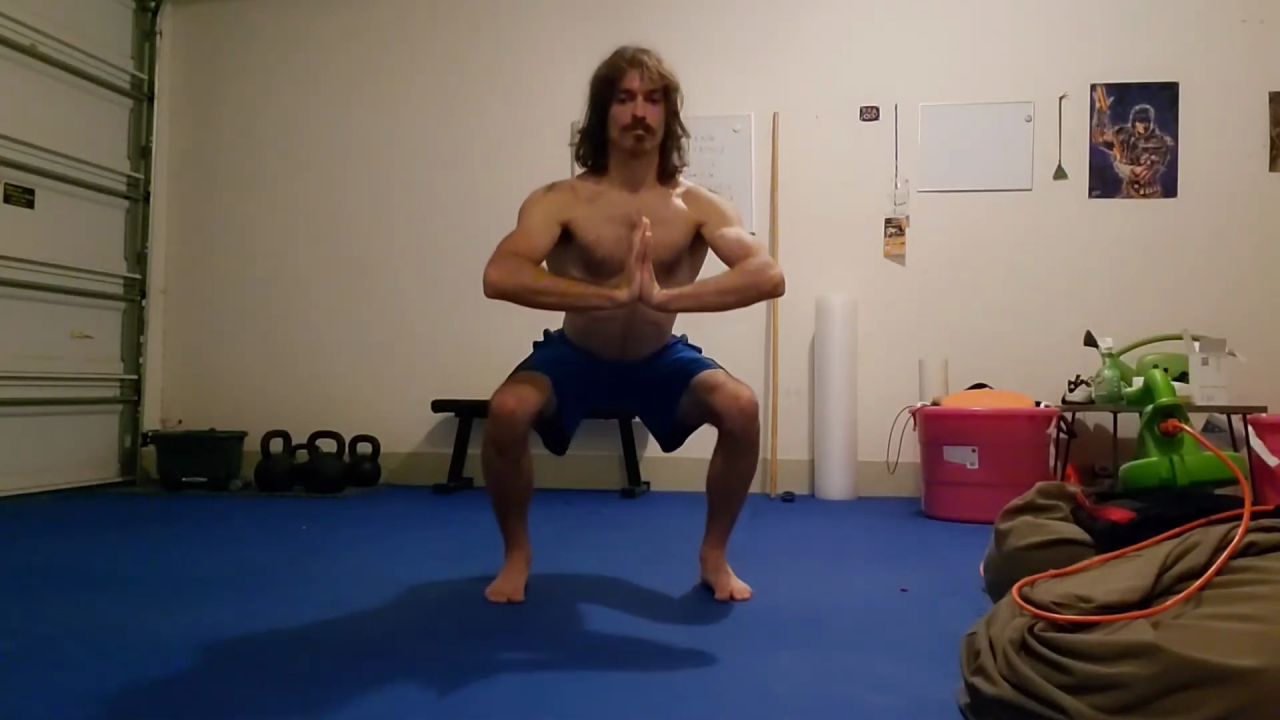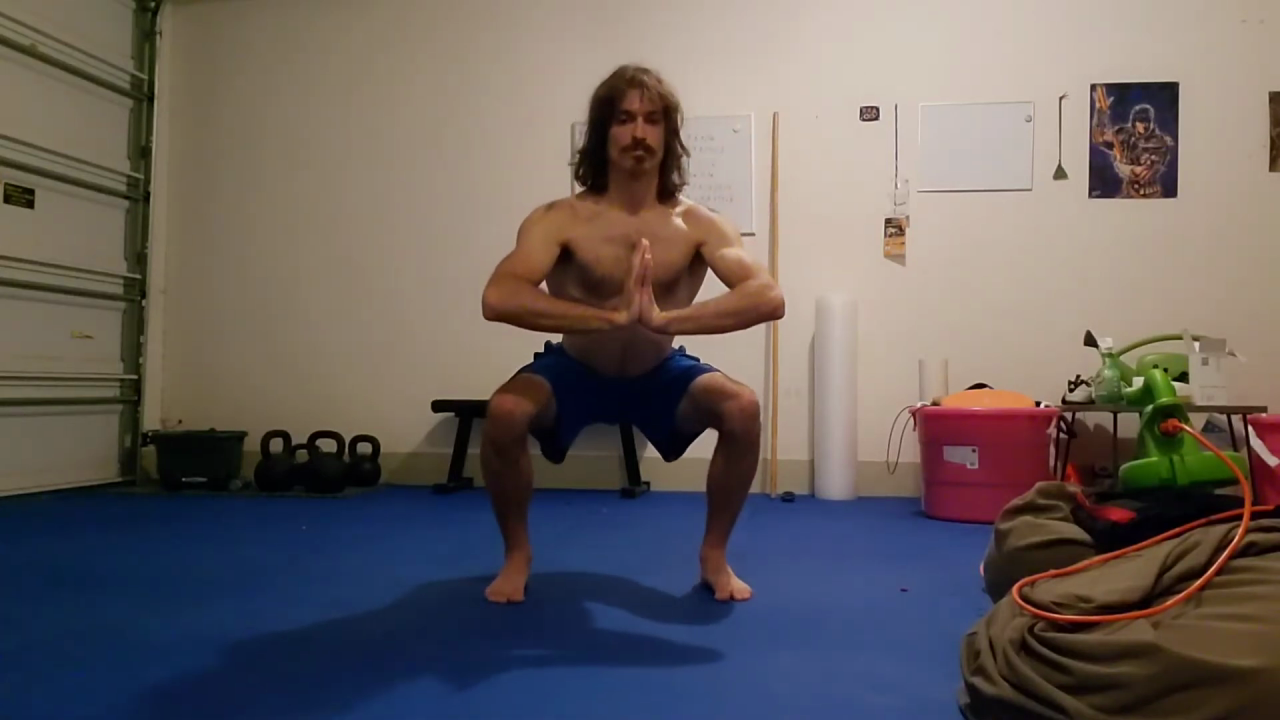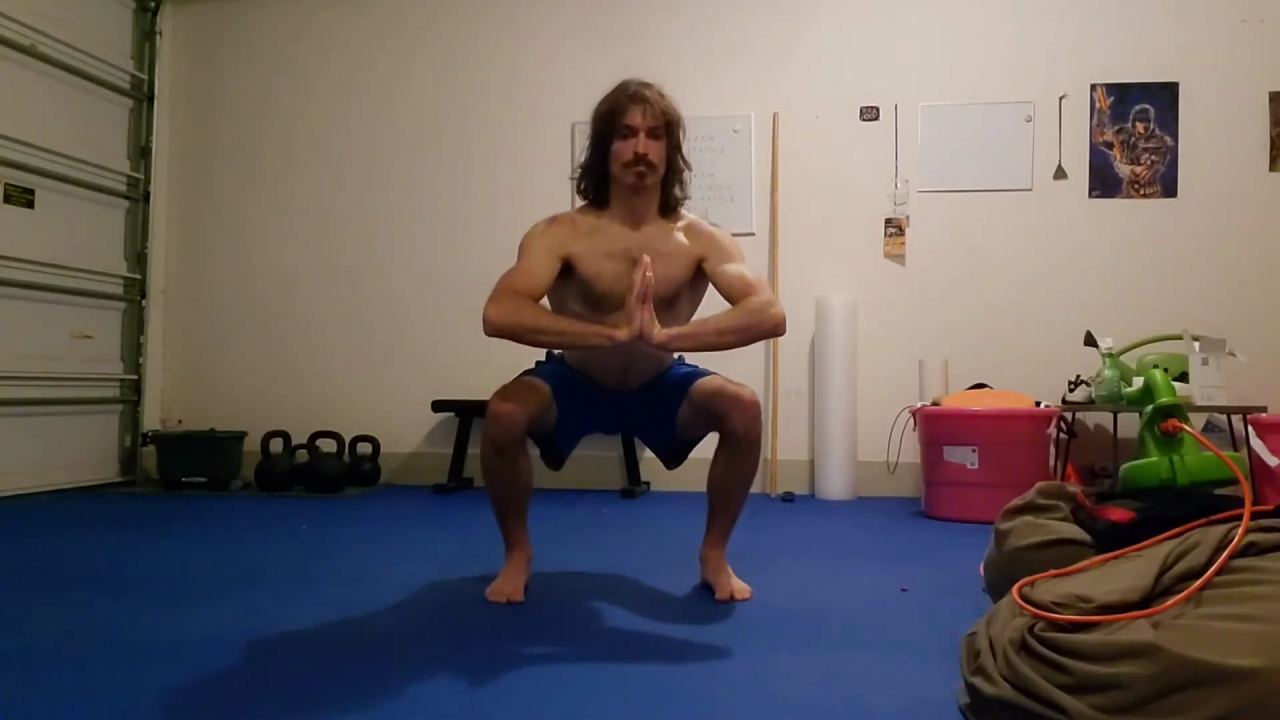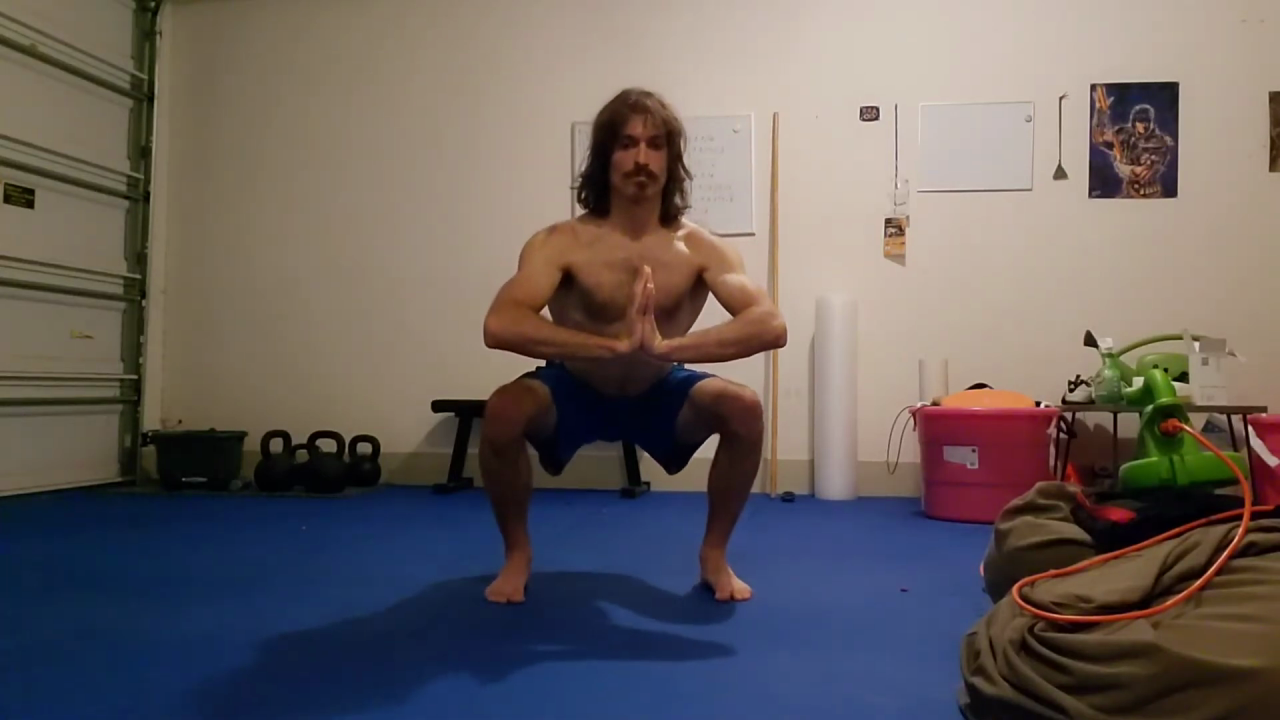
dt=0.4s
person 1, frame 1
left shoulder: (698, 206)
right shoulder: (559, 200)
left elbow: (769, 276)
right elbow: (499, 277)
left wrist: (667, 297)
right wrist: (613, 294)
left hip: (659, 360)
right hip: (574, 356)
left knee: (740, 409)
right knee: (507, 411)
left ankle: (714, 554)
right ankle: (517, 553)
person 1, frame 2
left shoulder: (698, 224)
right shoulder: (559, 220)
left elbow: (768, 298)
right elbow: (498, 299)
left wrist: (664, 319)
right wrist: (613, 317)
left hip: (659, 374)
right hip: (575, 371)
left knee: (741, 408)
right knee: (505, 412)
left ankle: (714, 554)
right ankle: (517, 553)
person 1, frame 3
left shoulder: (700, 239)
right shoulder: (560, 234)
left elbow: (770, 314)
right elbow: (498, 315)
left wrist: (666, 335)
right wrist: (614, 332)
left hip: (660, 385)
right hip: (575, 382)
left knee: (742, 410)
right knee: (505, 413)
left ankle: (714, 554)
right ankle: (517, 553)
person 1, frame 4
left shoulder: (701, 248)
right shoulder: (561, 243)
left elbow: (771, 325)
right elbow: (500, 326)
left wrist: (666, 346)
right wrist: (615, 344)
left hip: (660, 392)
right hip: (575, 389)
left knee: (743, 410)
right knee: (504, 412)
left ankle: (714, 554)
right ankle: (517, 553)
